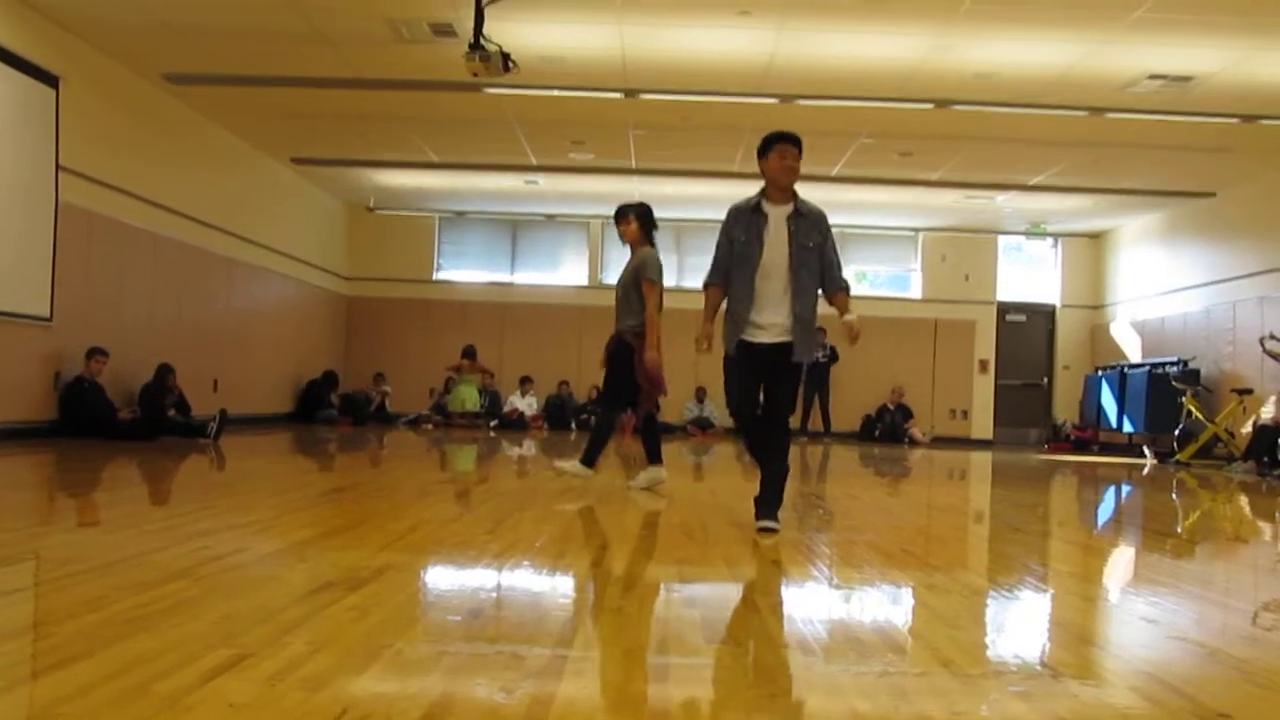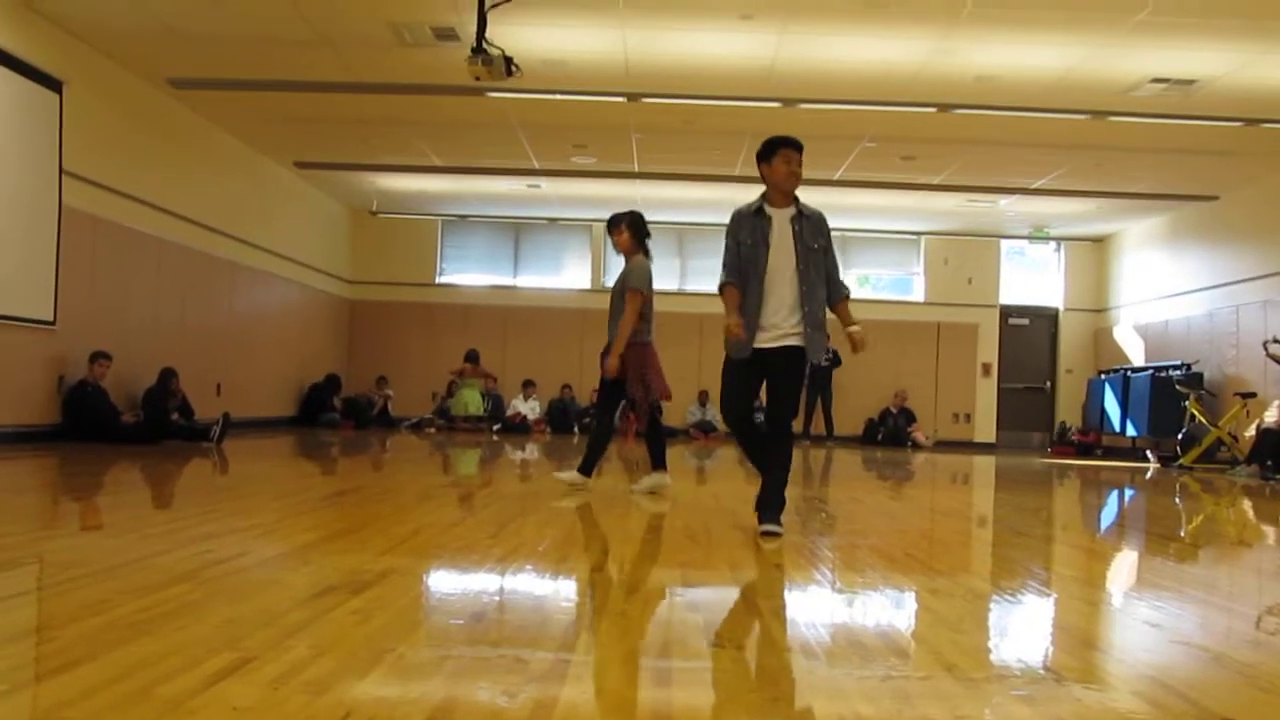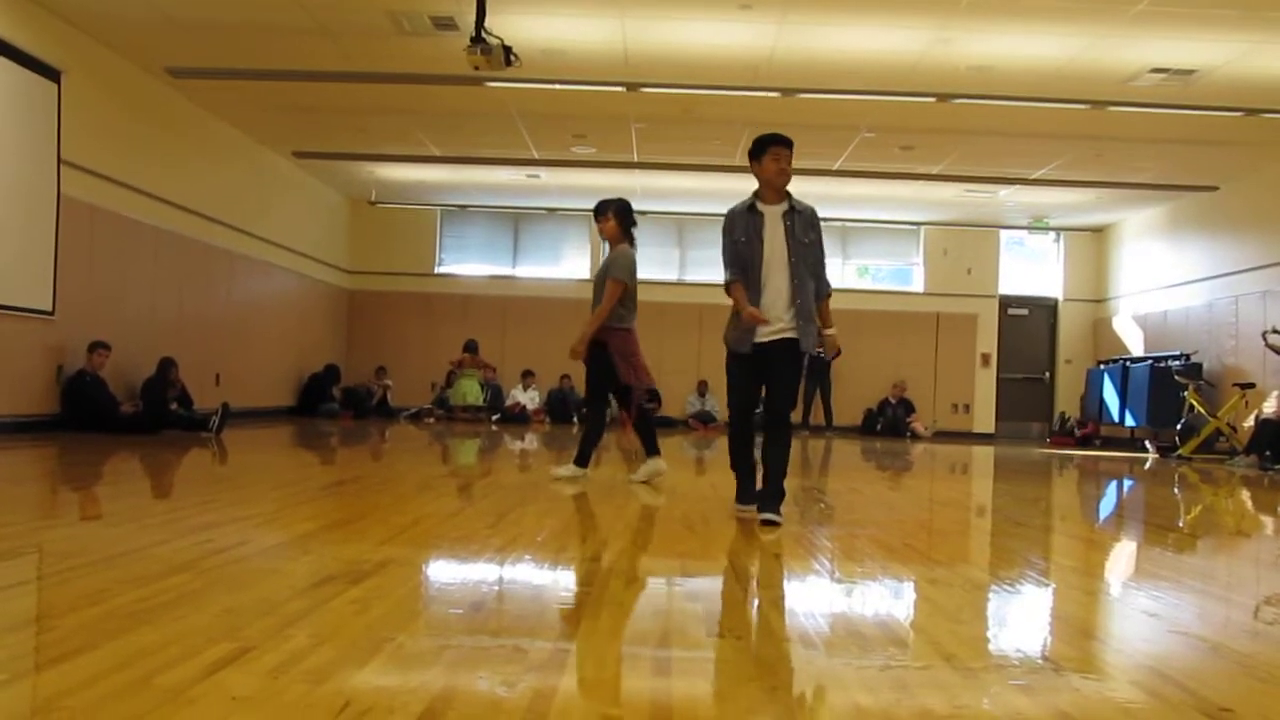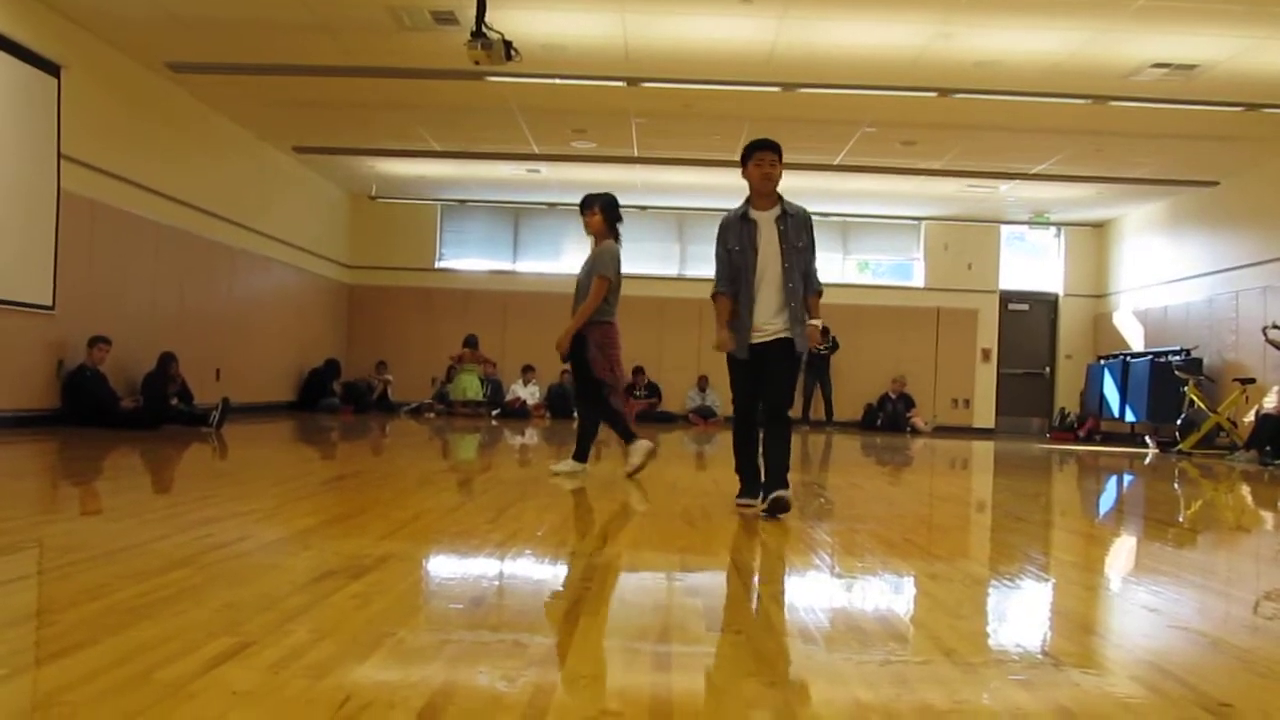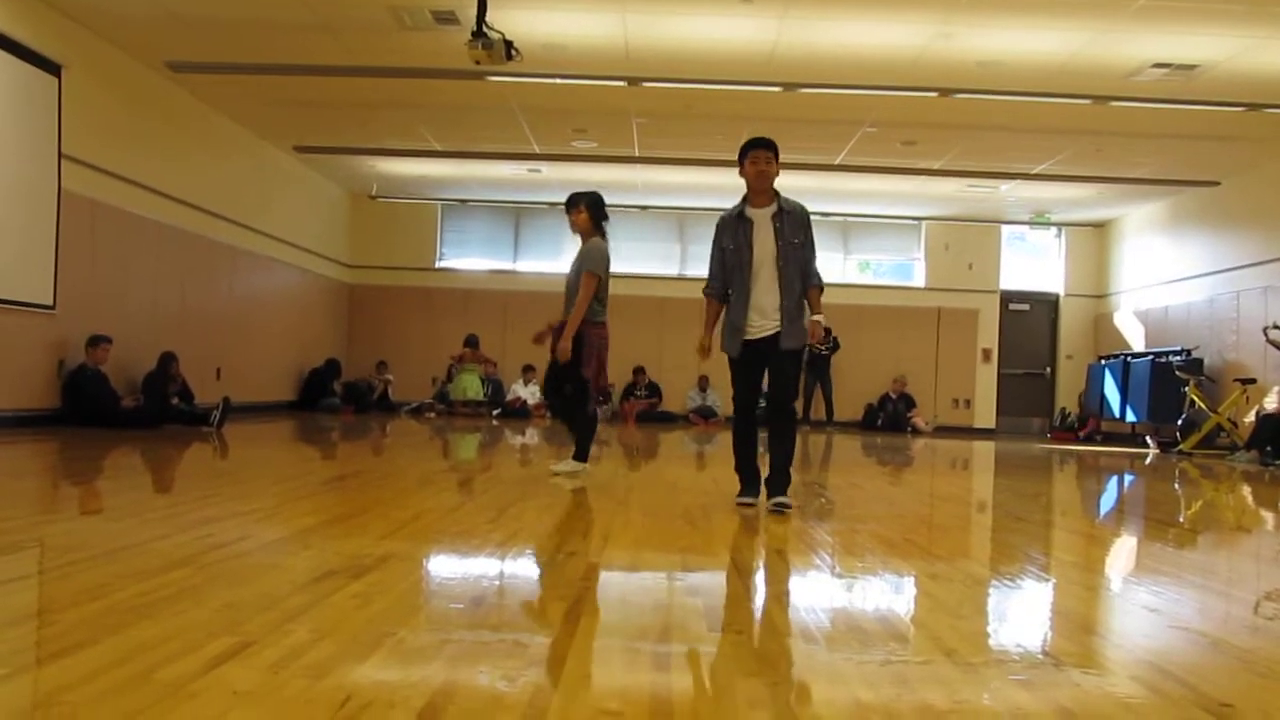
dt=0.2s
person 1, frame 1
left shoulder: (814, 219)
right shoulder: (740, 215)
left elbow: (830, 275)
right elbow: (719, 273)
left wrist: (846, 315)
right wrist: (707, 319)
left hip: (788, 339)
right hip: (743, 336)
left knee: (777, 421)
right knee: (741, 411)
left ankle: (768, 505)
right ankle: (773, 469)
person 1, frame 2
left shoulder: (814, 222)
right shoulder: (742, 219)
left elbow: (831, 281)
right elbow: (730, 275)
left wrist: (850, 325)
right wrist: (731, 314)
left hip: (792, 341)
right hip: (748, 341)
left knee: (780, 425)
right knee: (735, 414)
left ankle: (771, 509)
right ankle: (771, 474)
person 1, frame 3
left shoulder: (806, 217)
right shoulder: (737, 218)
left elbow: (819, 278)
right elbow: (734, 272)
left wrist: (828, 327)
right wrist: (745, 307)
left hip: (790, 335)
right hip: (747, 334)
left knee: (779, 417)
right knee: (740, 414)
left ankle: (771, 499)
right ankle: (746, 487)
person 1, frame 4
left shoulder: (800, 220)
right shoulder: (731, 225)
left elbow: (809, 277)
right elbow: (724, 284)
left wrist: (814, 319)
right wrist: (722, 329)
left hip: (786, 335)
right hip: (744, 337)
left knee: (777, 411)
right knee: (746, 412)
left ankle: (776, 487)
right ankle: (749, 484)
person 1, frame 5
left shoulder: (797, 216)
right shoulder: (728, 223)
left elbow: (809, 272)
right elbow: (717, 284)
left wrist: (816, 314)
right wrist: (707, 332)
left hip: (786, 331)
right hip: (743, 334)
left knee: (782, 406)
right knee: (744, 409)
left ankle: (779, 486)
right ankle: (748, 483)
person 2, frame 1
left shoulder: (648, 257)
right shoulder: (634, 259)
left elbow: (652, 305)
left wrist: (651, 347)
right wrist: (613, 344)
left hip: (635, 342)
right hip: (627, 341)
left knee: (610, 403)
right knee: (641, 406)
left ankle: (586, 463)
right ankle: (655, 466)
person 2, frame 2
left shoulder: (637, 266)
right shoulder: (633, 267)
left elbow: (630, 315)
left wrist: (614, 354)
right wrist: (613, 353)
left hip: (630, 351)
right hip: (634, 351)
left knee: (605, 411)
right knee: (646, 413)
left ankle: (584, 472)
right ankle: (659, 471)
person 2, frame 3
left shoulder: (621, 255)
right shoulder: (615, 255)
left elbow: (608, 303)
left wrist: (582, 338)
right wrist: (586, 339)
left hip: (611, 338)
right hip: (609, 338)
left knee: (596, 403)
right knee: (632, 402)
left ankle: (581, 464)
right ankle: (653, 458)
person 2, frame 4
left shoulder: (607, 250)
right shoulder: (599, 250)
left elbow: (594, 299)
left wrist: (567, 333)
right wrist: (571, 332)
left hip: (595, 333)
right hip: (589, 333)
left knee: (589, 397)
right knee: (597, 397)
left ankle: (580, 458)
right ankle: (635, 443)
person 2, frame 5
left shoulder: (596, 249)
right shoulder: (584, 250)
left elbow: (586, 297)
left wrist: (566, 336)
right wrist: (553, 327)
left hip: (587, 334)
right hip: (575, 332)
left knee: (582, 396)
right knee: (553, 389)
left ankle: (580, 458)
right ankle: (582, 451)
